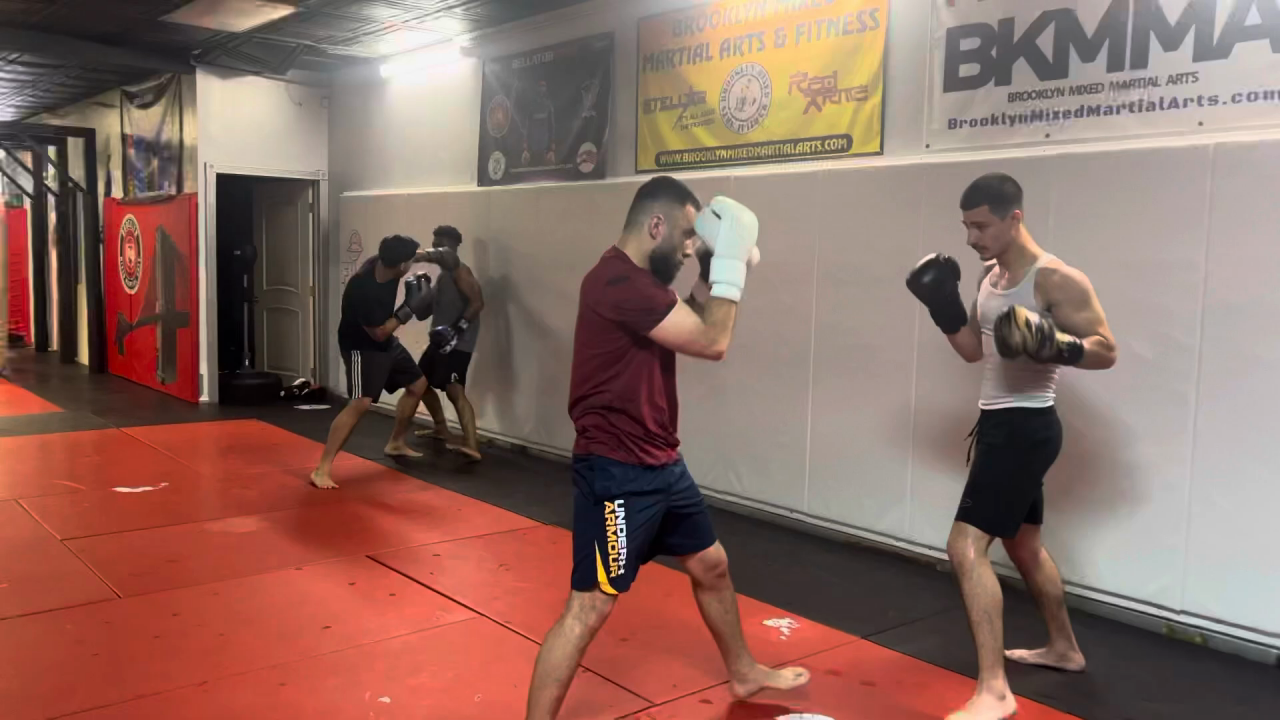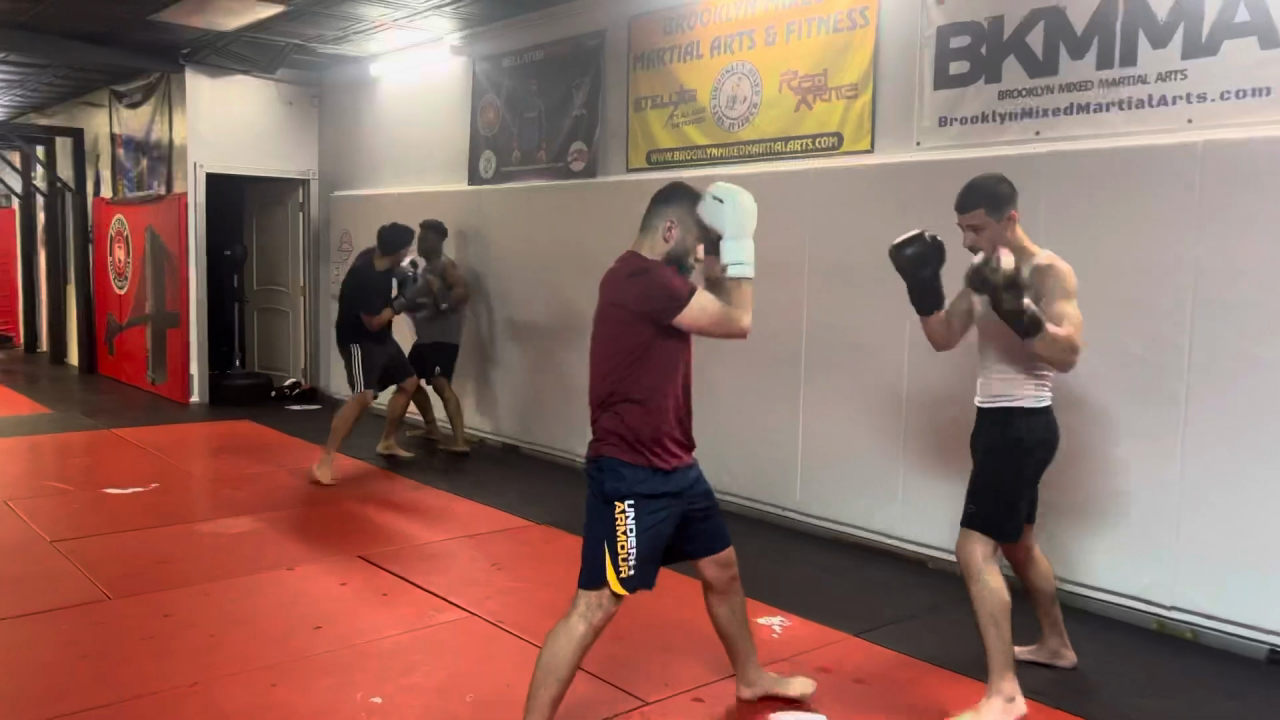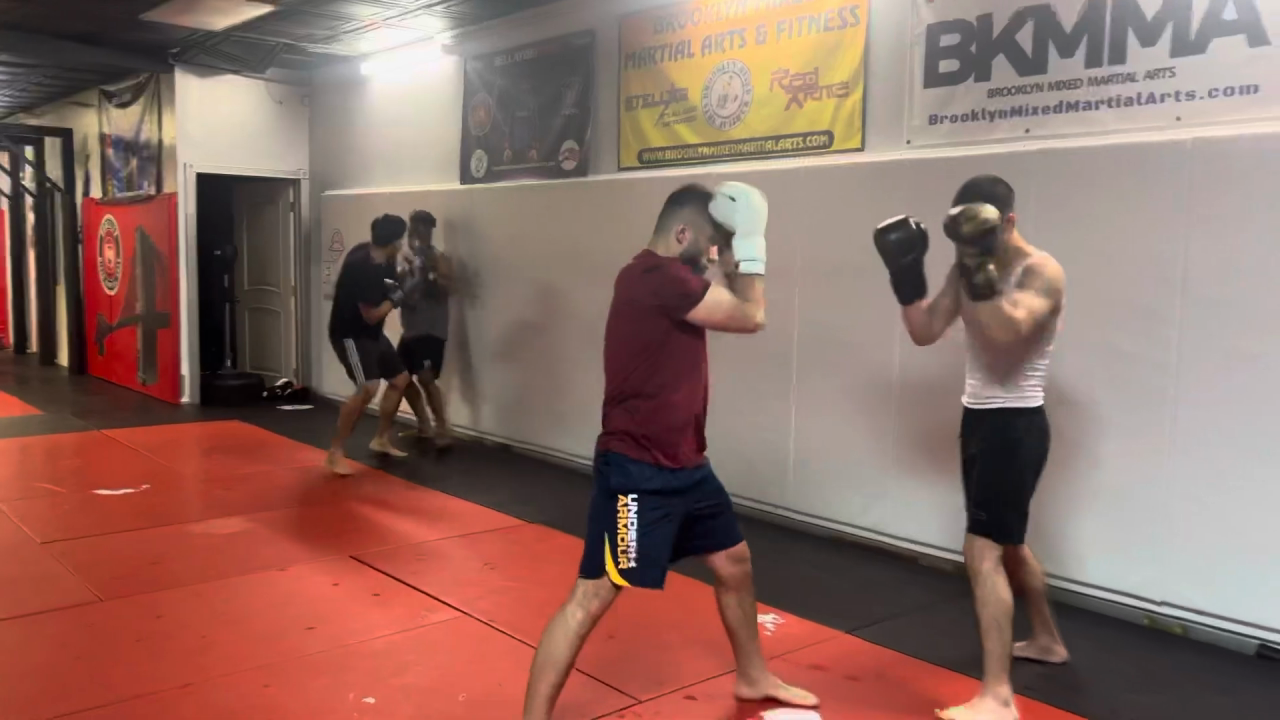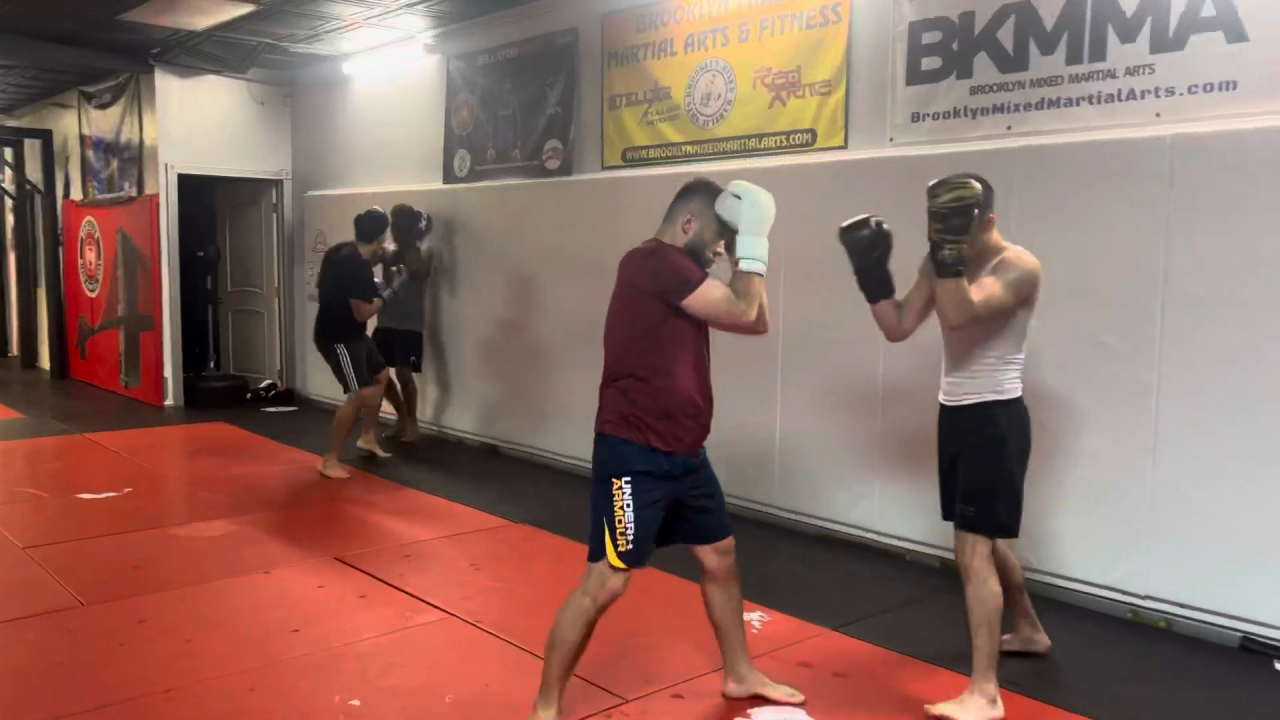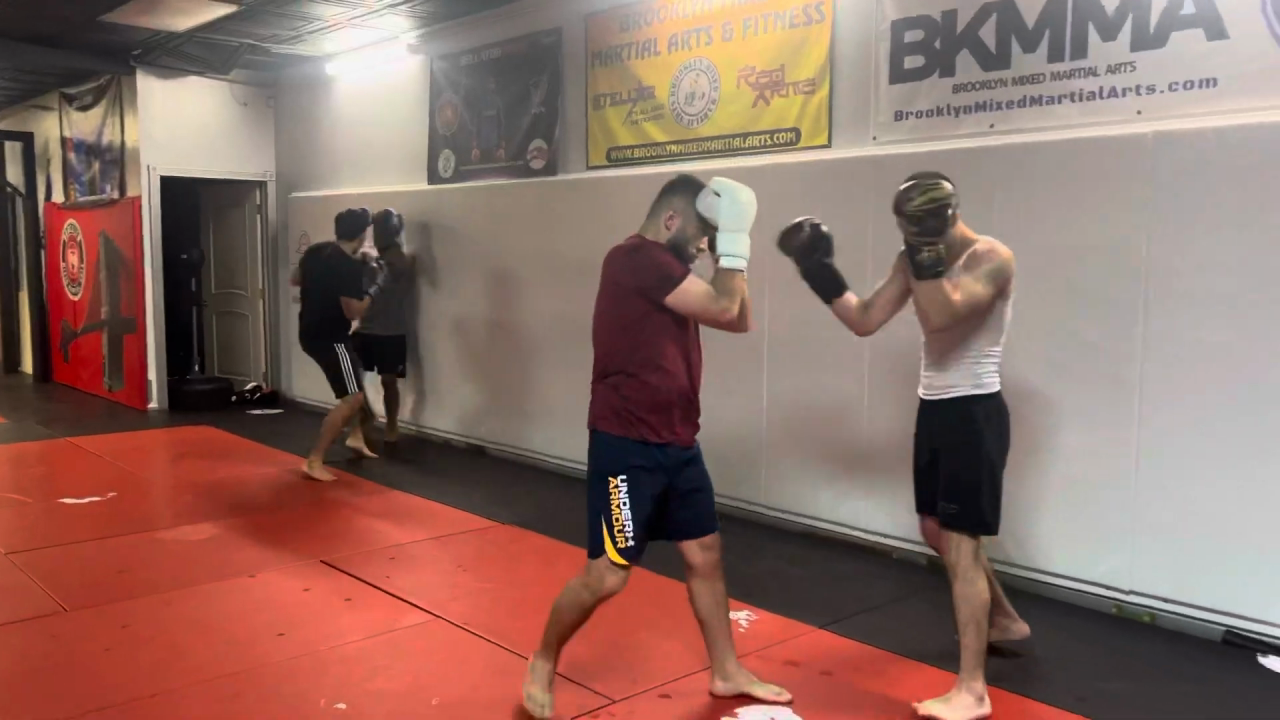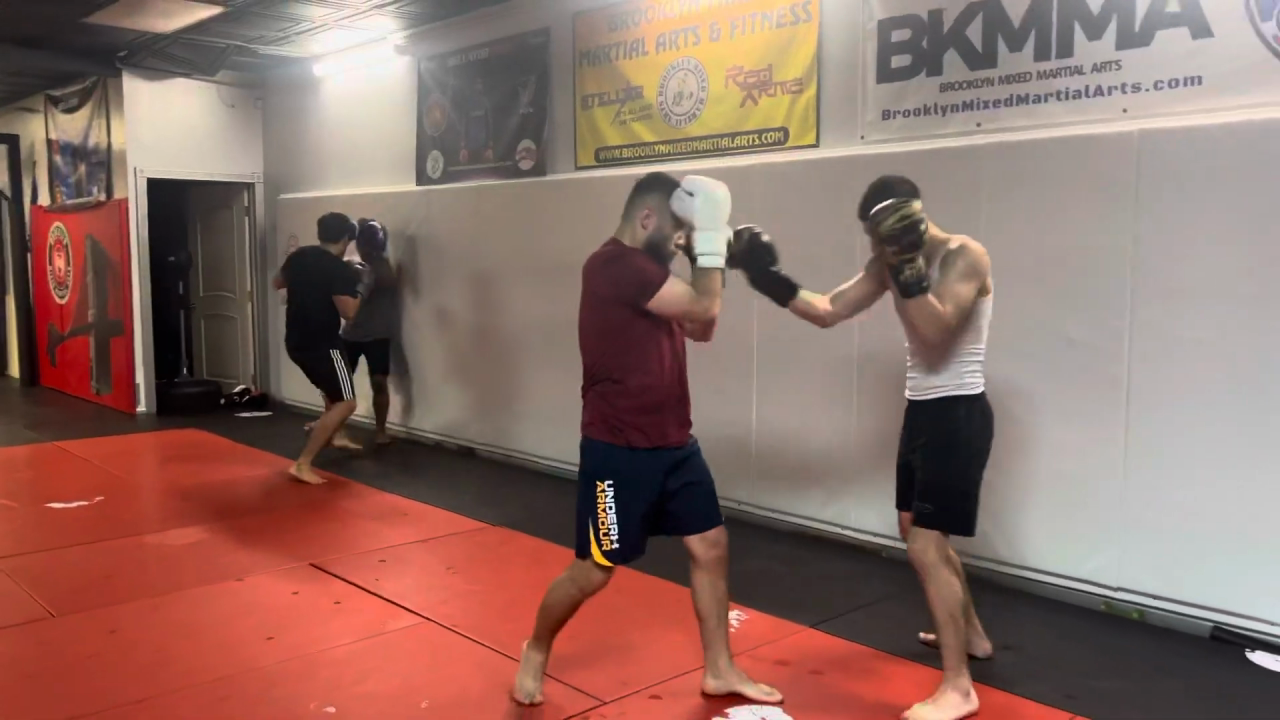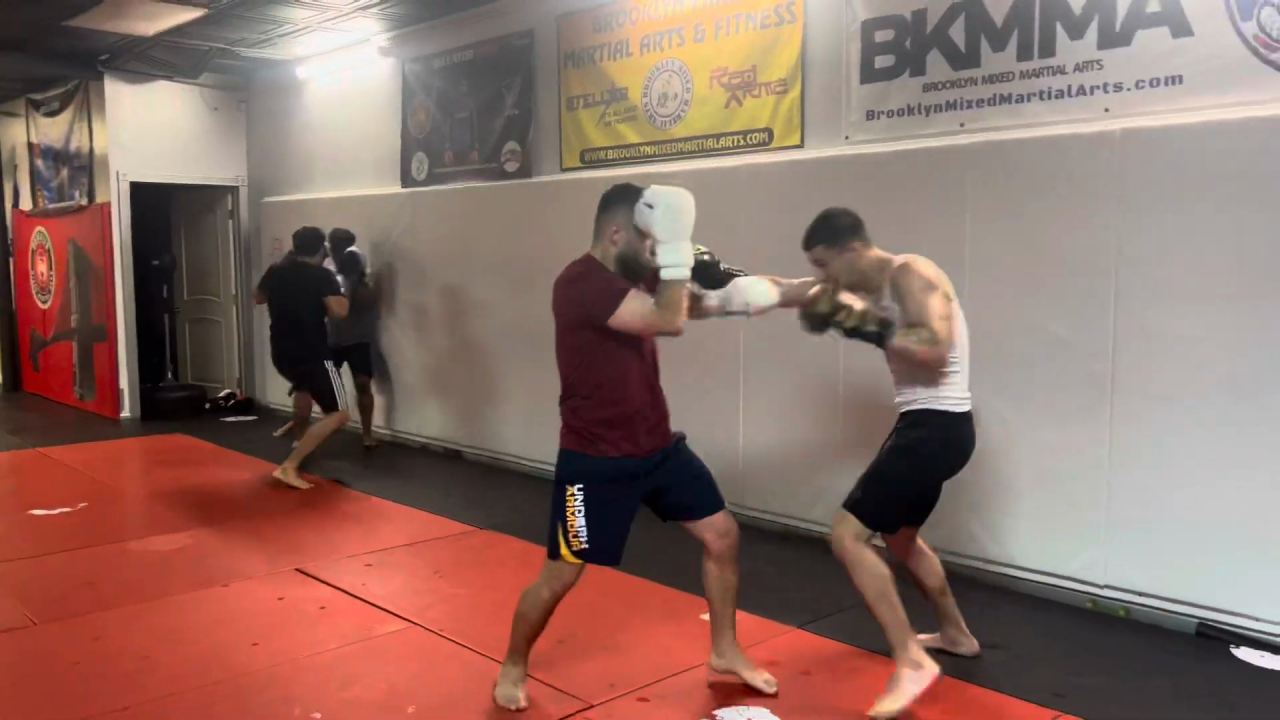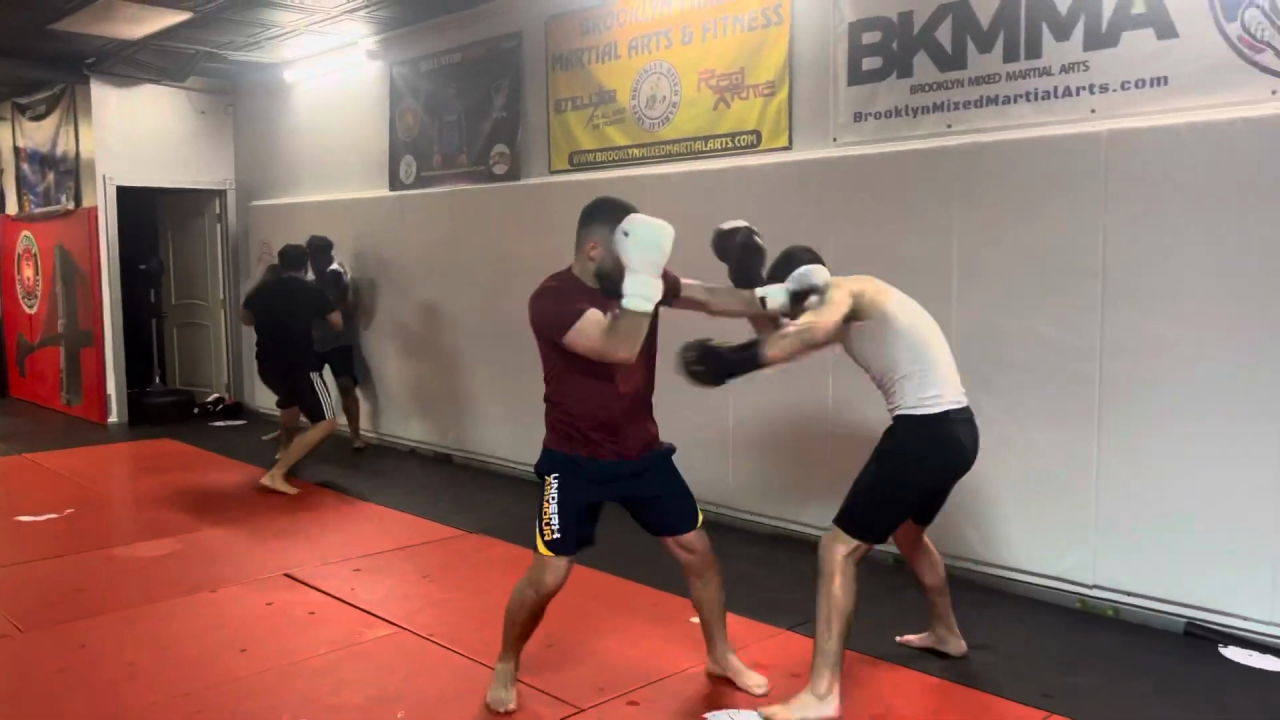
dt=0.1s
person 1, frame 1
left shoulder: (642, 278)
right shoulder: (621, 282)
left elbow: (700, 331)
right elbow: (712, 344)
left wrist: (721, 267)
right wrist: (729, 263)
left hip: (659, 464)
right hip: (617, 471)
left knee: (711, 566)
right knee: (590, 608)
left ankle: (745, 673)
person 1, frame 2
left shoulder: (657, 278)
right shoulder: (641, 280)
left elbow: (718, 311)
right elbow: (736, 323)
left wrist: (725, 255)
right wrist: (738, 242)
left hip: (674, 466)
right hip: (630, 472)
left knee: (723, 569)
right knee: (594, 607)
person 1, frame 3
left shoulder: (677, 282)
right shoulder: (654, 277)
left elbow: (744, 315)
right elbow: (748, 317)
left wrist: (738, 254)
right wrist: (749, 242)
left hip: (686, 464)
right hip: (637, 468)
left knee: (735, 565)
right knee: (592, 598)
person 1, frame 4
left shoulder: (677, 271)
right shoulder: (653, 264)
left elbow: (758, 323)
right elbow: (742, 312)
left wrist: (746, 248)
right wrist: (752, 240)
left hip: (683, 451)
right hip: (632, 453)
left knee: (721, 561)
right knee: (603, 583)
left ankle: (740, 675)
person 1, frame 5
left shoulder: (666, 266)
right shoulder: (636, 260)
left elbow: (741, 321)
right elbow: (721, 309)
left wrist: (729, 246)
right wrist: (733, 237)
left hip: (676, 444)
right hip: (626, 447)
left knee: (705, 558)
right knee: (606, 576)
left ankle: (728, 673)
right ankle: (542, 665)
person 1, frame 6
left shoulder: (646, 267)
right shoulder: (615, 265)
left elbow: (701, 330)
right elbow: (705, 308)
left wrist: (708, 249)
right wrist: (711, 236)
left hip: (672, 443)
right hip: (618, 450)
left knee: (711, 549)
right knee: (592, 573)
left ankle: (719, 670)
right ankle: (535, 653)
person 1, frame 7
left shoulder: (636, 272)
right shoulder: (586, 282)
left elbow: (672, 314)
right elbow: (670, 321)
right wrist: (673, 246)
left hip: (655, 443)
right hip: (594, 457)
left knee: (722, 535)
right knee: (562, 575)
left ankle: (727, 654)
right ankle: (514, 663)
person 1, frame 8
left shoulder: (636, 279)
right shoulder: (551, 300)
left elbow: (713, 300)
right elbow: (621, 350)
left wrist: (774, 300)
right wrist: (642, 277)
left hip: (639, 450)
right hip: (576, 460)
left knee: (696, 551)
right knee: (547, 577)
left ankle: (721, 656)
right ankle: (506, 665)
person 2, frame 1
left shoulder: (1059, 279)
right shoulder: (992, 274)
left elbow: (1106, 351)
right elbow: (975, 349)
left wrist: (1047, 344)
right wrist: (943, 303)
left hip: (1025, 427)
right hip: (996, 420)
left knee: (966, 545)
right knee: (1023, 541)
right ankle: (1064, 647)
person 2, frame 2
left shoulder: (1050, 273)
right shoulder: (981, 269)
left elbow: (1065, 355)
right elbow: (943, 337)
left wrist: (1015, 304)
right wrist: (920, 282)
left hip: (1022, 426)
right hip: (994, 422)
left knee: (975, 551)
right knee: (1018, 541)
right ankle: (1055, 644)
person 2, frame 3
left shoulder: (1042, 272)
right shoulder: (968, 267)
left elbow: (1005, 336)
right elbow: (924, 330)
left wrist: (979, 271)
right wrist: (904, 268)
left hip: (1015, 427)
right hip: (978, 420)
left knee: (982, 554)
right knee: (1008, 544)
right ankle: (1047, 641)
person 2, frame 4
left shoulder: (1019, 267)
right shoulder: (939, 263)
left elbow: (958, 315)
right elbow: (897, 328)
left wrist: (951, 246)
right wrist: (871, 269)
left hip: (995, 421)
right hip: (954, 416)
left knee: (973, 551)
right knee: (984, 539)
right ankle: (1029, 630)
person 2, frame 5
left shoulder: (992, 258)
right shoulder: (916, 258)
left elbow: (939, 316)
right elbow: (864, 321)
left wrist: (930, 251)
right wrist: (817, 270)
left hip: (974, 414)
right hip: (934, 412)
left knee: (960, 548)
right knee: (941, 534)
right ankle: (1005, 621)
person 2, frame 6
left shoulder: (965, 255)
right shoulder: (888, 264)
left elbow: (934, 330)
right elbow: (829, 311)
left wrist: (907, 267)
right wrist: (768, 277)
left hip: (957, 416)
right hip: (922, 412)
left knee: (926, 547)
right knee: (918, 531)
right ankle: (969, 631)
person 2, frame 7
left shoulder: (910, 272)
right shoulder: (877, 281)
left elbow: (936, 353)
right elbow: (808, 302)
left wrist: (864, 324)
left hip: (938, 428)
right hip: (920, 425)
left knee: (848, 535)
right knee: (901, 538)
left ankle: (911, 663)
right ankle: (955, 634)
person 2, frame 8
left shoulder: (847, 289)
right shoulder: (848, 301)
left elbow: (813, 334)
right elbow: (790, 336)
left wrist: (733, 360)
left hip: (929, 434)
right hip: (954, 431)
left knee: (838, 548)
right knee: (908, 532)
right ankle: (946, 633)
person 3, frame 1
left shoulder: (382, 265)
right shoulder: (364, 291)
right elbow: (378, 333)
left wrist: (415, 283)
right wrist: (410, 307)
left hip: (387, 343)
right hip: (361, 347)
left knee: (418, 385)
right knee: (359, 404)
left ankle: (396, 444)
right ankle: (323, 467)
person 3, frame 2
left shoulder: (377, 255)
right shoulder: (364, 279)
right elbow: (374, 323)
left wrist: (403, 279)
right wrist: (403, 298)
left hip: (382, 337)
right hip: (358, 341)
left knee: (409, 383)
right knee: (364, 397)
left ankle: (387, 442)
right ankle: (325, 460)
person 3, frame 3
left shoulder: (363, 253)
right shoulder: (367, 272)
right elbow: (371, 316)
left wrist: (387, 285)
right wrist: (399, 294)
left hip: (370, 334)
right hip: (351, 335)
left knee: (399, 379)
right knee: (367, 388)
left ankle: (381, 440)
right ankle: (336, 452)
person 3, frame 4
left shoulder: (339, 251)
right shoulder: (357, 267)
left elbow: (320, 283)
right elbow: (362, 313)
right wrist: (390, 291)
left hip: (350, 333)
right hip: (337, 338)
left knee: (380, 375)
right knee: (361, 394)
left ankle: (368, 438)
right ankle: (330, 458)
person 3, frame 5
left shoulder: (316, 251)
right shoulder: (350, 267)
left elbow: (296, 279)
right elbow: (354, 312)
right wrist: (375, 288)
left hip: (311, 333)
right hip: (329, 338)
left knee: (353, 380)
right knee: (353, 398)
left ankle: (356, 438)
right ankle: (315, 461)
person 3, frame 6
left shoulder: (298, 256)
right shoulder: (340, 269)
left elbow: (278, 283)
right elbow: (348, 312)
right wrist: (363, 283)
left hip: (296, 341)
right hip: (321, 344)
left knee: (334, 390)
right knee: (345, 404)
left ankle: (328, 433)
right ankle: (303, 464)
person 3, frame 7
left shoulder: (275, 271)
right shoulder: (322, 276)
left elbow: (259, 297)
right elbow: (340, 311)
right wrist: (338, 287)
left hip: (281, 354)
right hip: (313, 354)
left knee: (305, 386)
right knee: (338, 414)
left ankle: (304, 438)
right ankle: (289, 467)
person 3, frame 8
left shoulder: (262, 290)
right shoulder: (312, 292)
left elbow: (246, 319)
right elbow: (338, 324)
right wrist: (327, 303)
left hip: (267, 367)
right hip: (300, 367)
left knee: (292, 399)
right knee: (326, 423)
left ankle: (287, 449)
right ankle: (276, 475)
person 4, frame 1
left shoulder: (460, 271)
right shoulder: (443, 274)
left elbow: (478, 301)
left wrist: (459, 328)
left hip: (457, 344)
right hip: (440, 341)
left knee: (454, 391)
left ankle: (472, 446)
right ankle: (441, 429)
person 4, frame 2
left shoulder: (445, 265)
right shoulder: (425, 268)
left elbow: (463, 292)
right elbow: (417, 301)
left wrist: (441, 307)
left hip: (443, 337)
right hip: (426, 335)
left knee: (440, 384)
left ankle: (459, 441)
right ankle: (432, 428)
person 4, frame 3
left shoulder: (438, 258)
right shoulder: (411, 261)
left elbow: (446, 286)
right elbow: (404, 289)
left wrist: (425, 274)
left hip: (431, 331)
right hip: (411, 329)
left knee: (425, 378)
left ankle: (444, 431)
right ankle: (424, 426)
person 4, frame 4
left shoulder: (421, 252)
right shoulder: (391, 253)
left elbow: (419, 271)
left wrist: (415, 241)
left hip: (409, 324)
right hip: (386, 322)
left knee: (403, 373)
left ankle: (411, 424)
right ankle: (404, 421)
person 4, frame 5
left shoulder: (404, 257)
left elbow: (401, 269)
left wrist: (393, 240)
left hip: (393, 330)
right hip: (367, 328)
left knee: (388, 380)
left ankle: (391, 428)
right ankle: (366, 416)
person 4, frame 6
left shoulder: (387, 266)
left elbow: (388, 282)
left wrist: (378, 253)
left hip: (378, 334)
right hip: (351, 332)
left knee: (379, 381)
left ankle: (381, 430)
person 4, frame 7
left shoulder: (360, 276)
left elbow: (368, 300)
left wrist: (360, 273)
left hip: (358, 340)
right hip: (332, 338)
left knee: (362, 382)
left ankle: (367, 433)
person 4, frame 8
left shoulder: (341, 280)
left elbow: (348, 311)
left wrist: (341, 291)
left hip: (339, 343)
right hip: (312, 343)
left knee: (346, 385)
left ankle: (356, 435)
